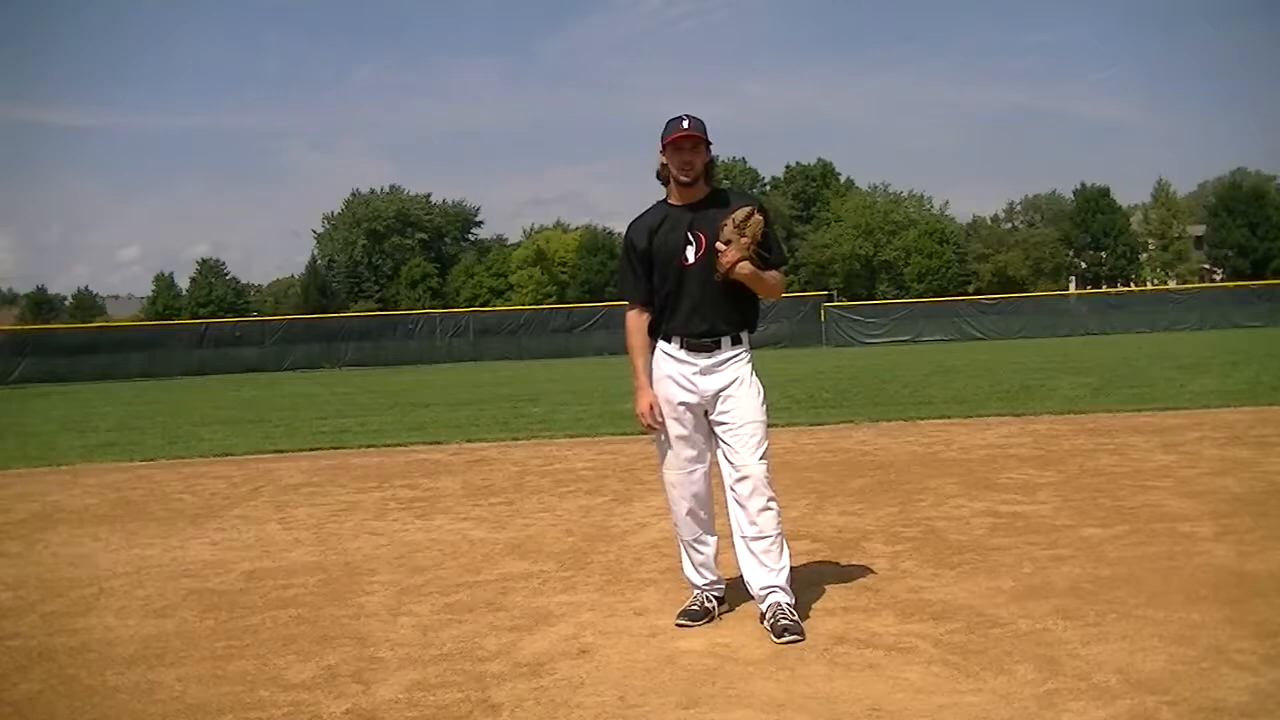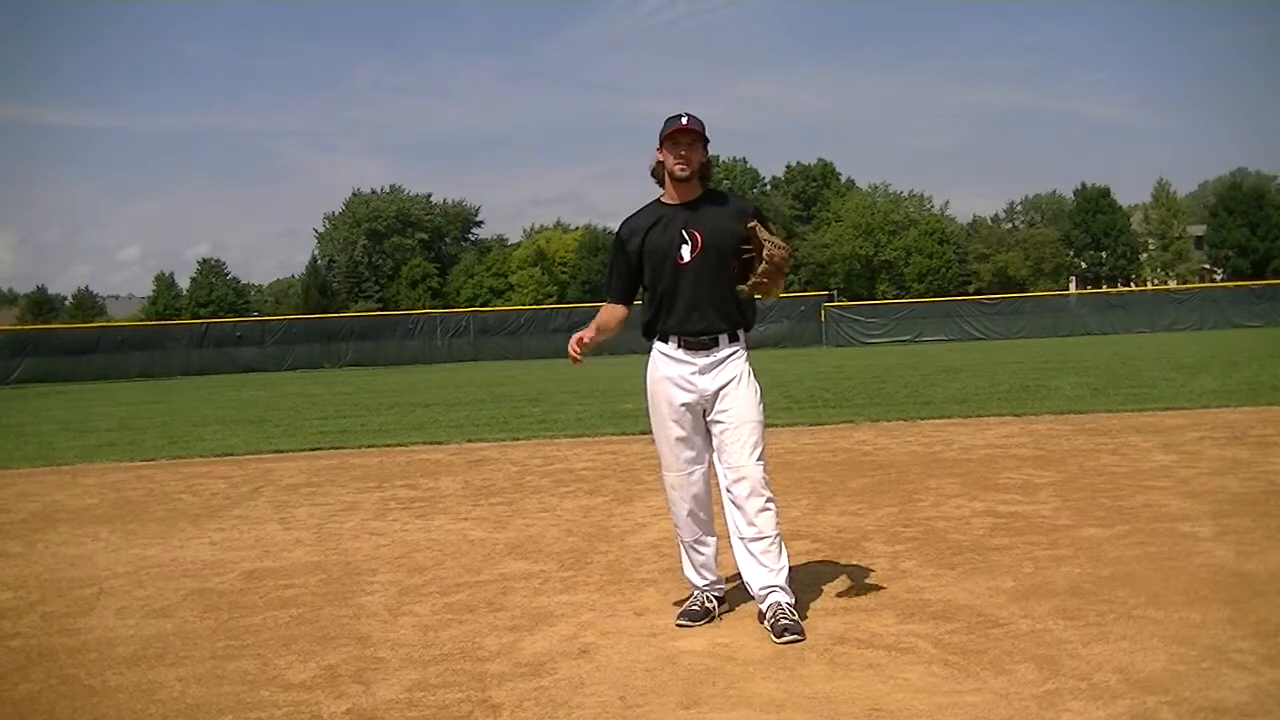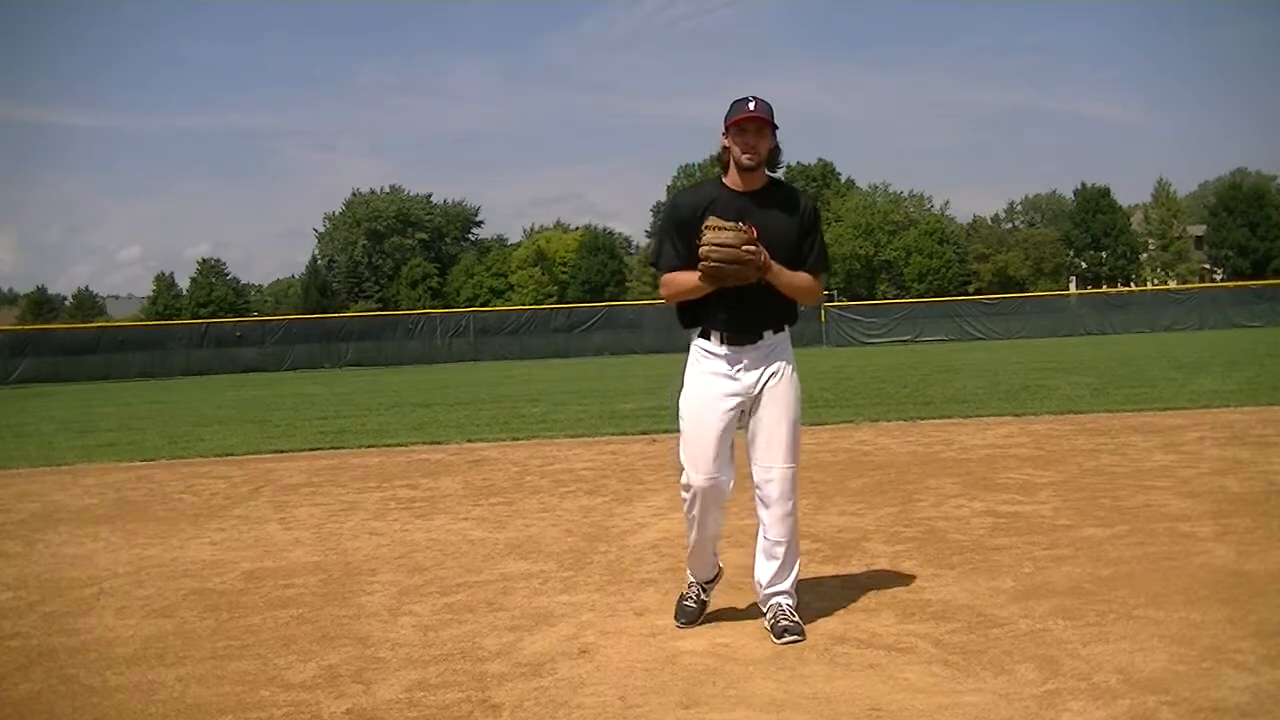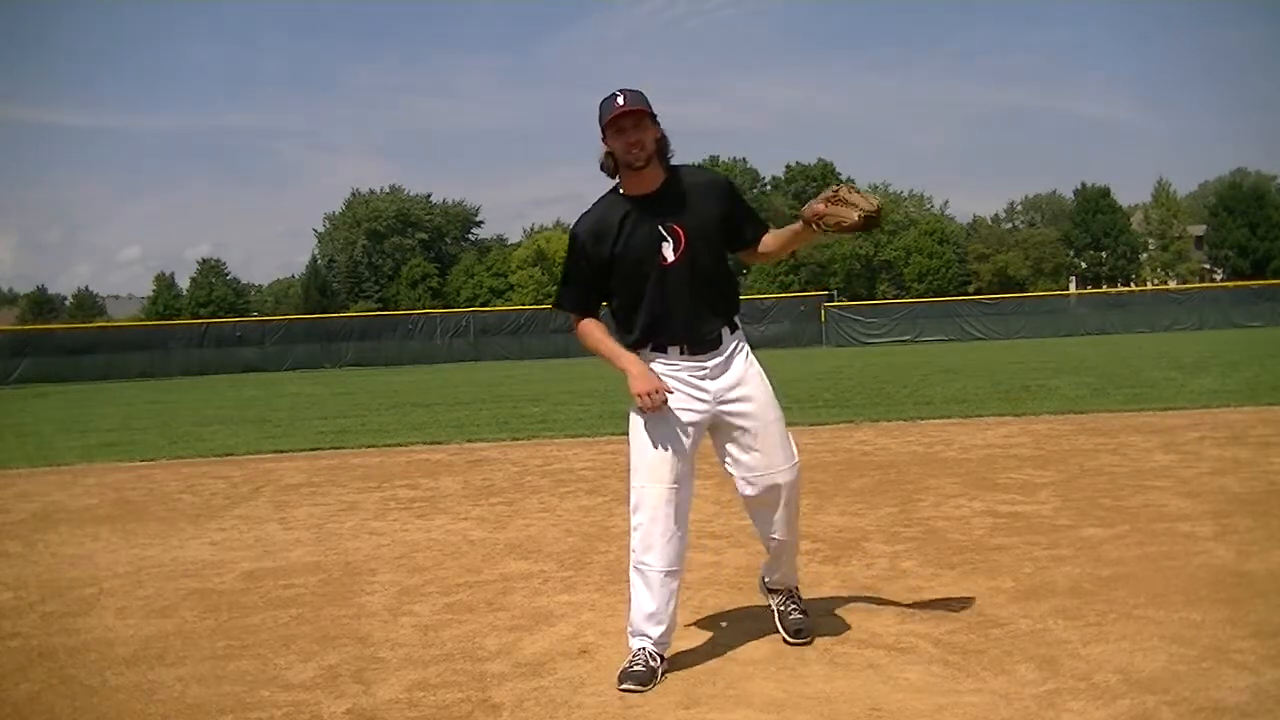
dt=1s
person 1, frame 1
left shoulder: (743, 209)
right shoulder: (645, 228)
left elbow: (777, 286)
right elbow: (638, 312)
left wrist: (745, 271)
right wrist: (643, 385)
left hip: (732, 361)
right hip: (673, 365)
left knee: (750, 478)
right knee: (684, 484)
left ankle: (774, 596)
right ankle: (705, 589)
person 1, frame 2
left shoulder: (737, 212)
right shoulder: (637, 227)
right elbow: (619, 305)
right wrist: (592, 333)
left hip: (728, 360)
right hip: (668, 364)
left knee: (746, 477)
right knee: (683, 484)
left ankle: (774, 596)
right ankle: (705, 589)
person 1, frame 3
left shoulder: (798, 207)
right shoulder: (690, 204)
left elbow: (813, 291)
right elbow: (669, 287)
left wrist: (768, 269)
left hip: (773, 354)
right hip: (711, 356)
left knee: (777, 481)
right knee: (702, 477)
left ankle: (778, 596)
right ankle: (701, 574)
person 1, frame 4
left shoulder: (709, 188)
right shoulder: (593, 227)
left elbow: (754, 248)
right elbow: (580, 318)
left wrist: (807, 230)
right wrist: (632, 368)
left hip: (729, 358)
right hip: (655, 373)
left knee: (776, 476)
right knee: (656, 510)
left ankle: (780, 584)
right ankle: (647, 644)
